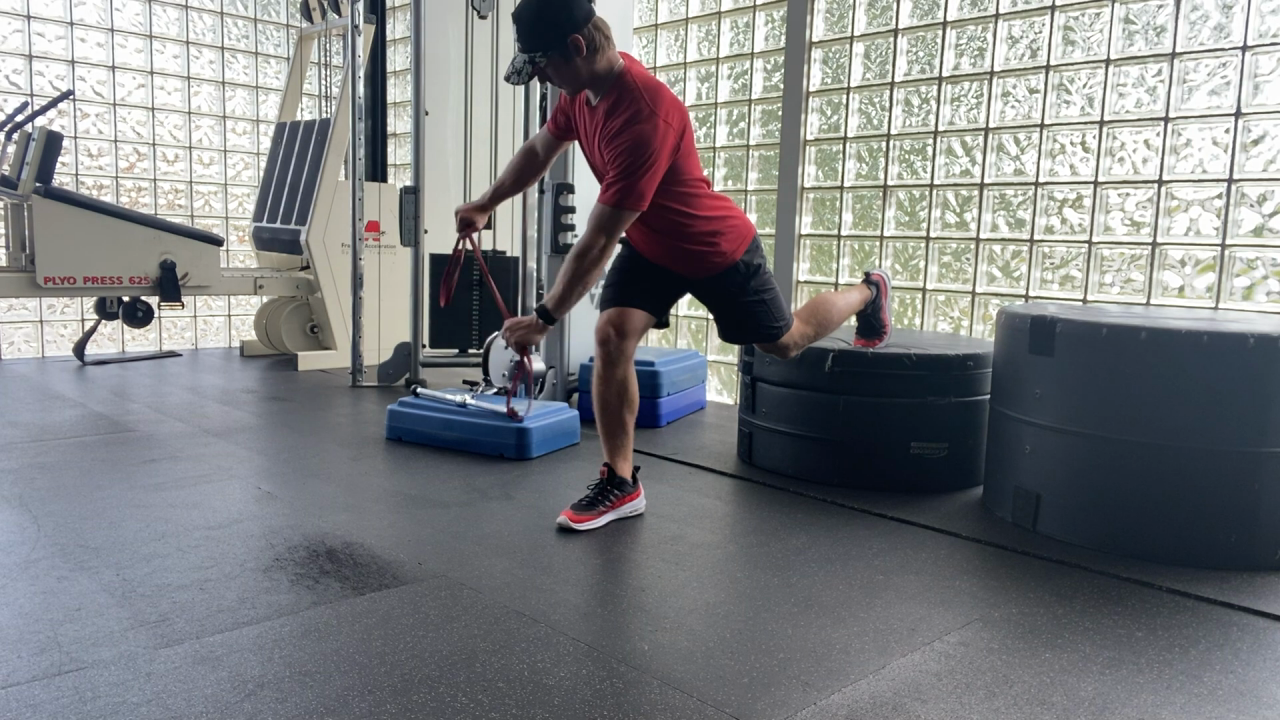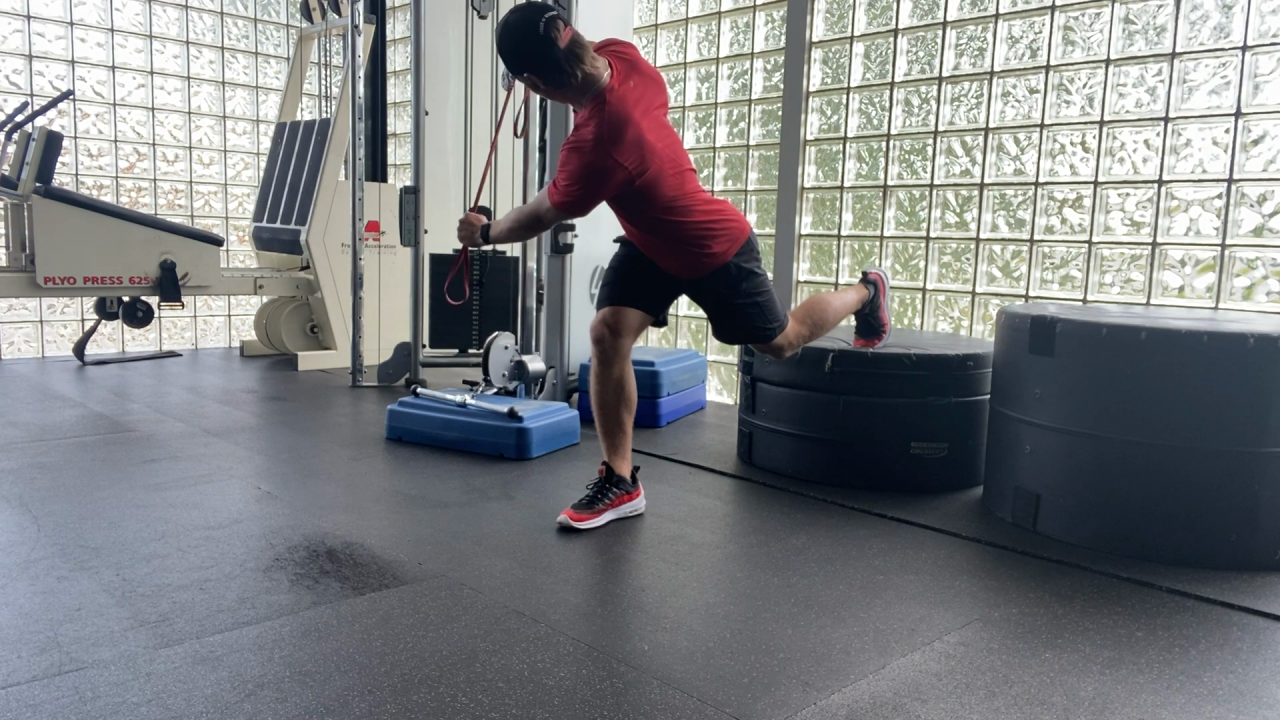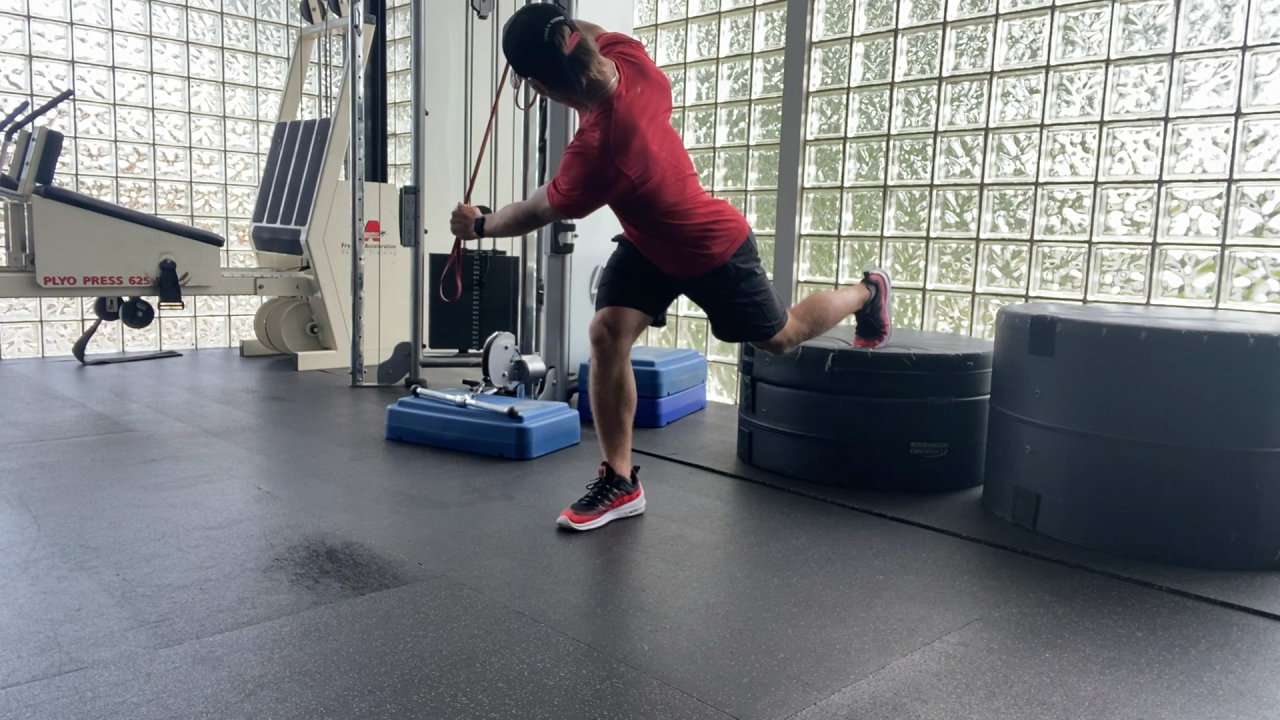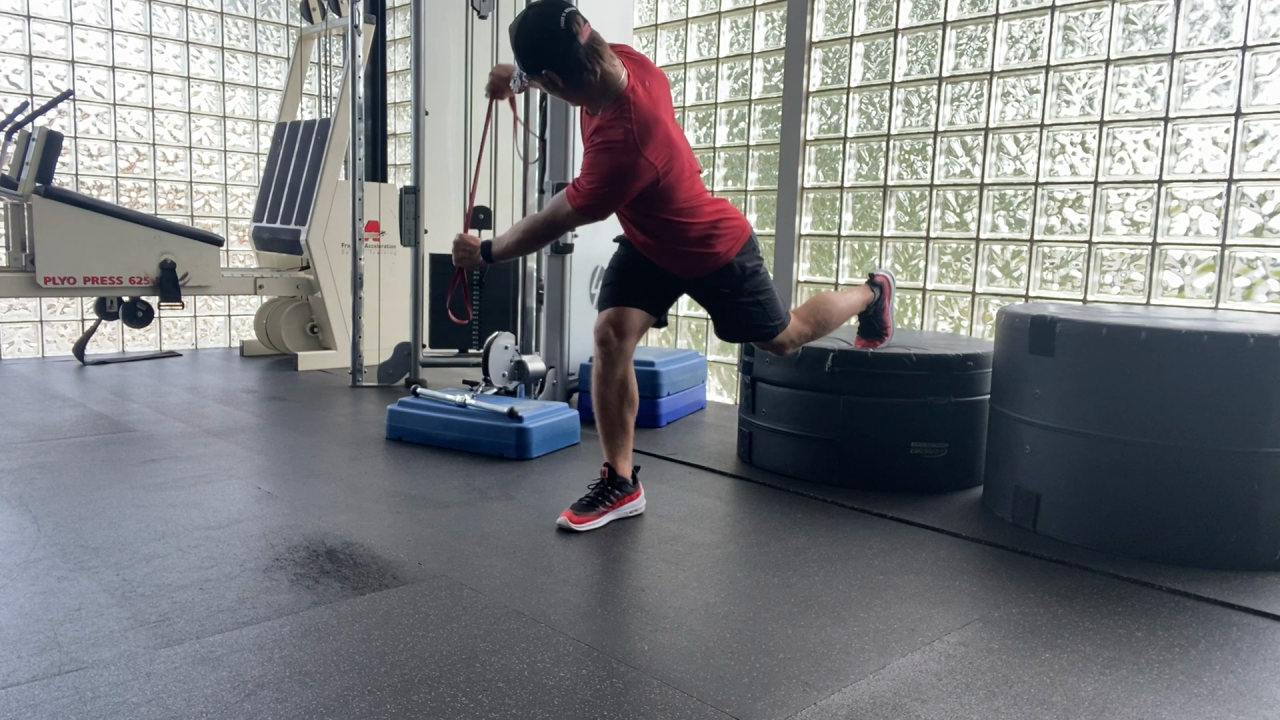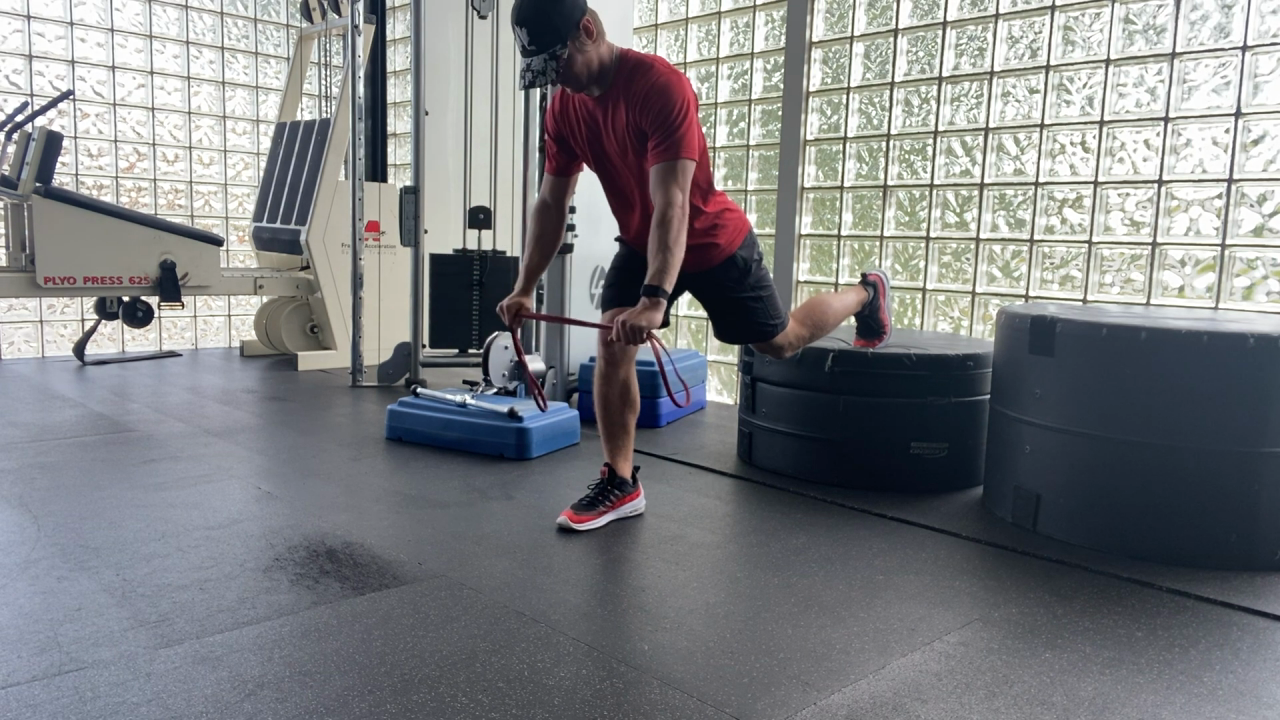
dt=1s
person 1, frame 1
left shoulder: (645, 116)
right shoulder: (581, 92)
left elbow: (600, 238)
right elbow: (538, 152)
left wrist: (544, 317)
right wrist: (486, 203)
left hip: (718, 248)
right hip: (649, 246)
left knee: (785, 342)
right knee: (611, 337)
left ankle: (869, 293)
right ankle: (621, 483)
person 1, frame 2
left shoulder: (596, 146)
right shoulder: (620, 56)
left elbow: (542, 215)
left wrist: (485, 233)
left hip: (713, 250)
right hip: (650, 242)
left knee: (781, 342)
right knee: (607, 335)
left ankle: (866, 292)
right ankle: (621, 482)
person 1, frame 3
left shoulder: (598, 151)
right shoulder: (627, 56)
left elbow: (537, 212)
left wrist: (479, 226)
left hip: (712, 249)
right hip: (649, 242)
left knee: (780, 337)
right knee: (607, 335)
left ankle: (868, 291)
right ankle: (620, 482)
person 1, frame 4
left shoulder: (623, 144)
right shoulder: (623, 60)
left elbow: (552, 223)
left wrist: (484, 251)
right wrist: (514, 79)
left hip: (713, 250)
right hip: (649, 242)
left knee: (782, 338)
right knee: (610, 336)
left ankle: (871, 294)
right ankle: (620, 483)
person 1, frame 5
left shoulder: (659, 87)
right shoulder: (564, 108)
left elbow: (671, 206)
right elbow: (550, 203)
left wrist: (655, 298)
right wrist: (524, 288)
left hip: (713, 242)
right hip: (640, 242)
left knee: (780, 342)
right knee: (612, 344)
left ankle: (867, 293)
right ankle: (621, 483)
